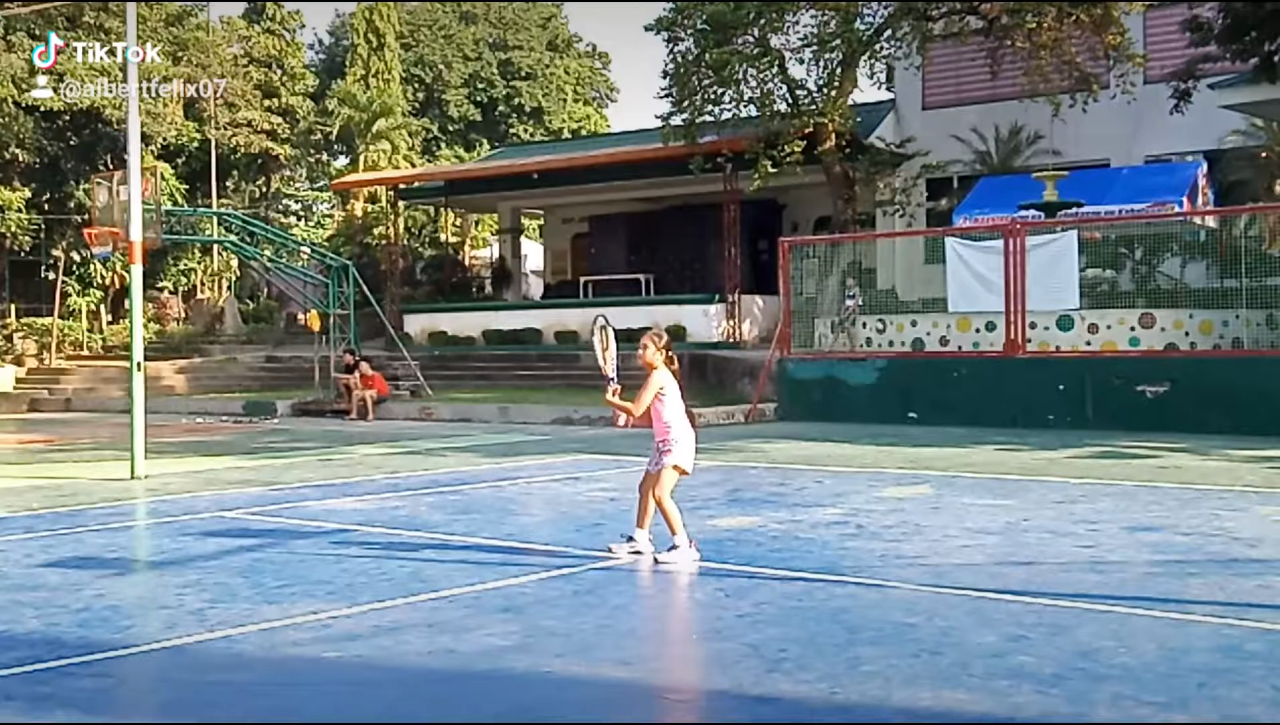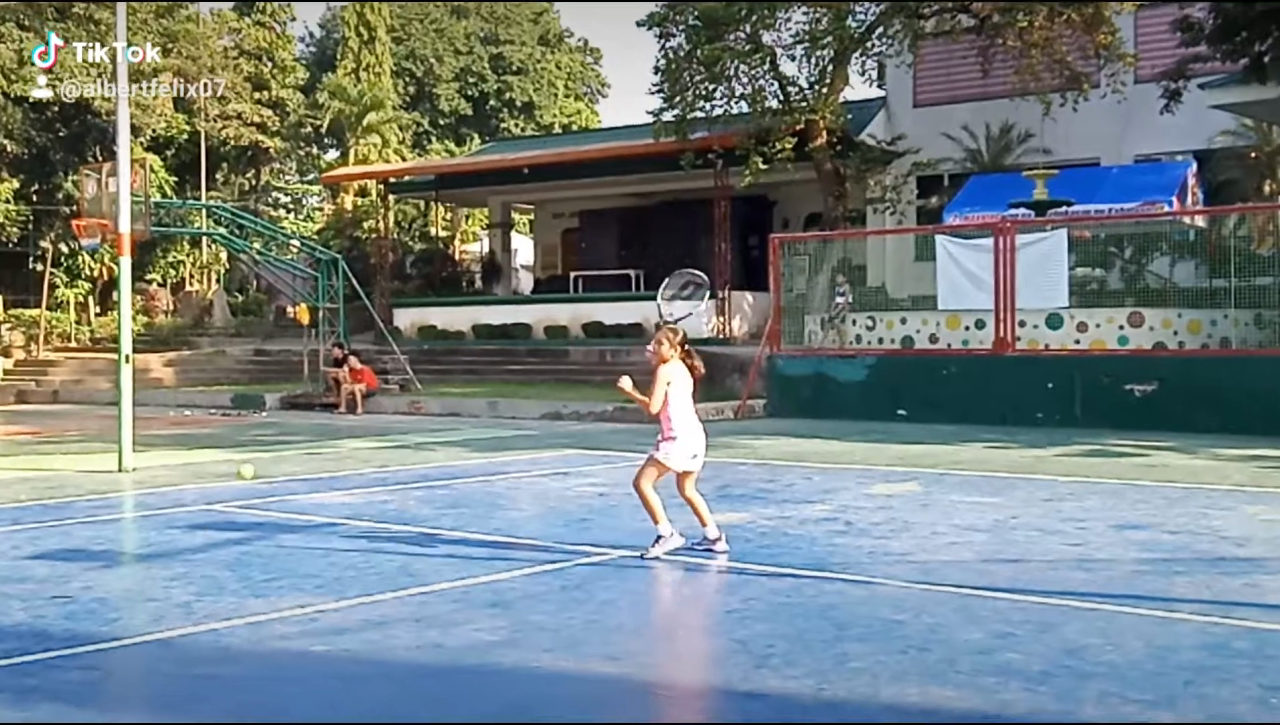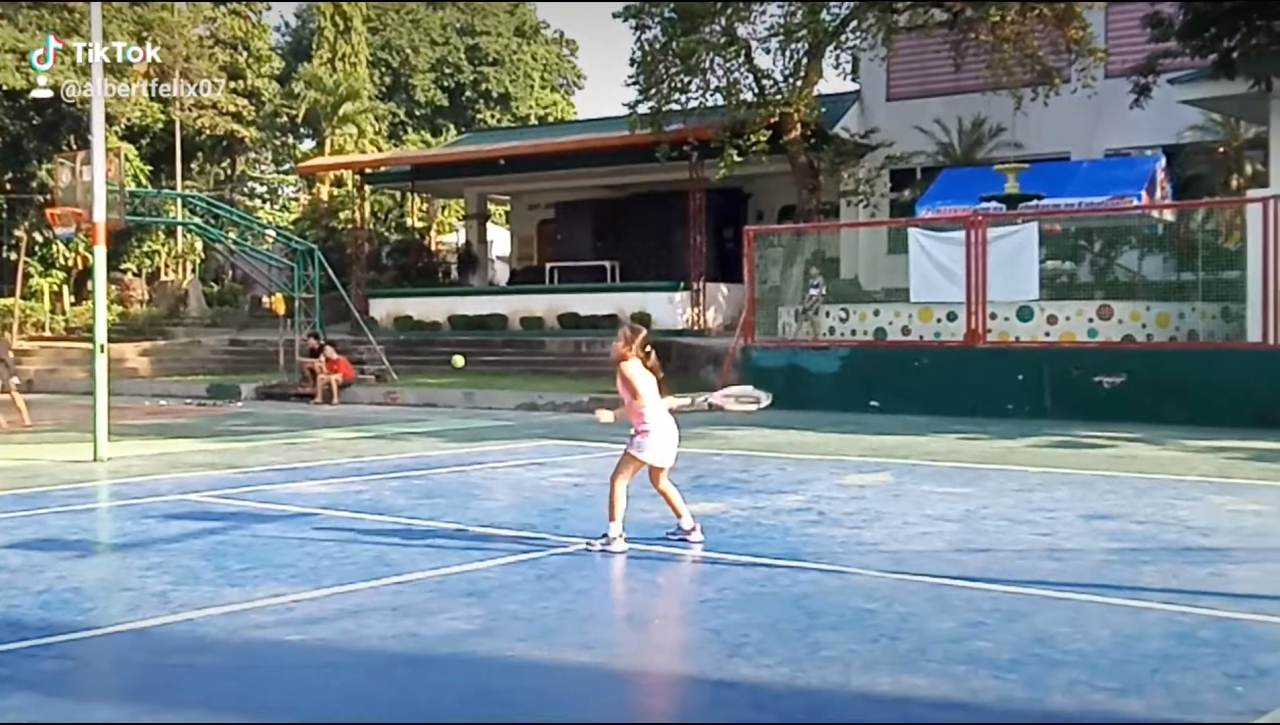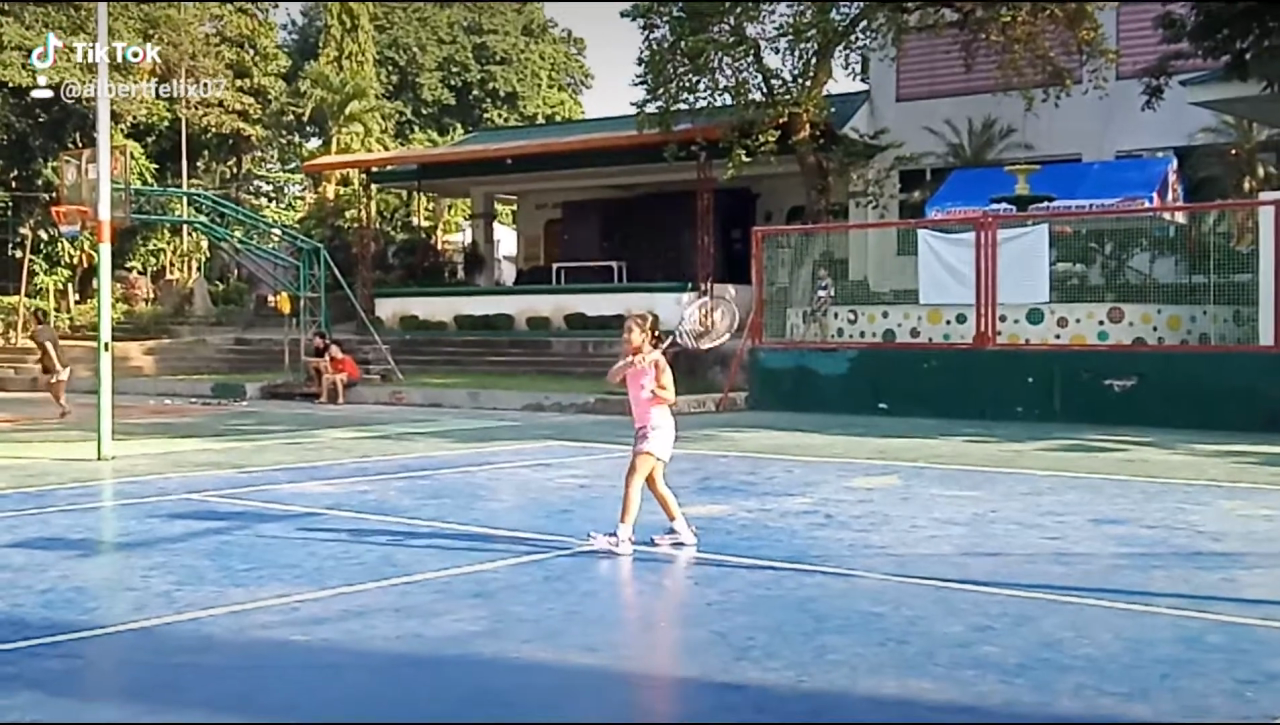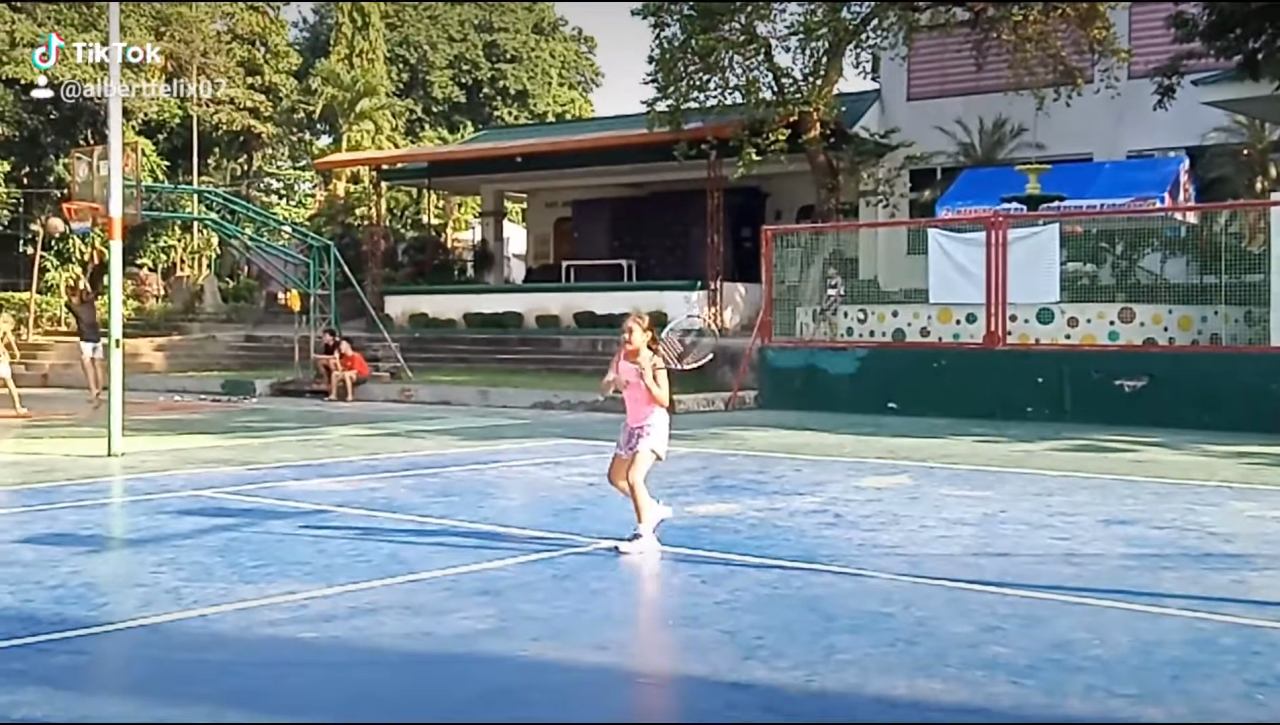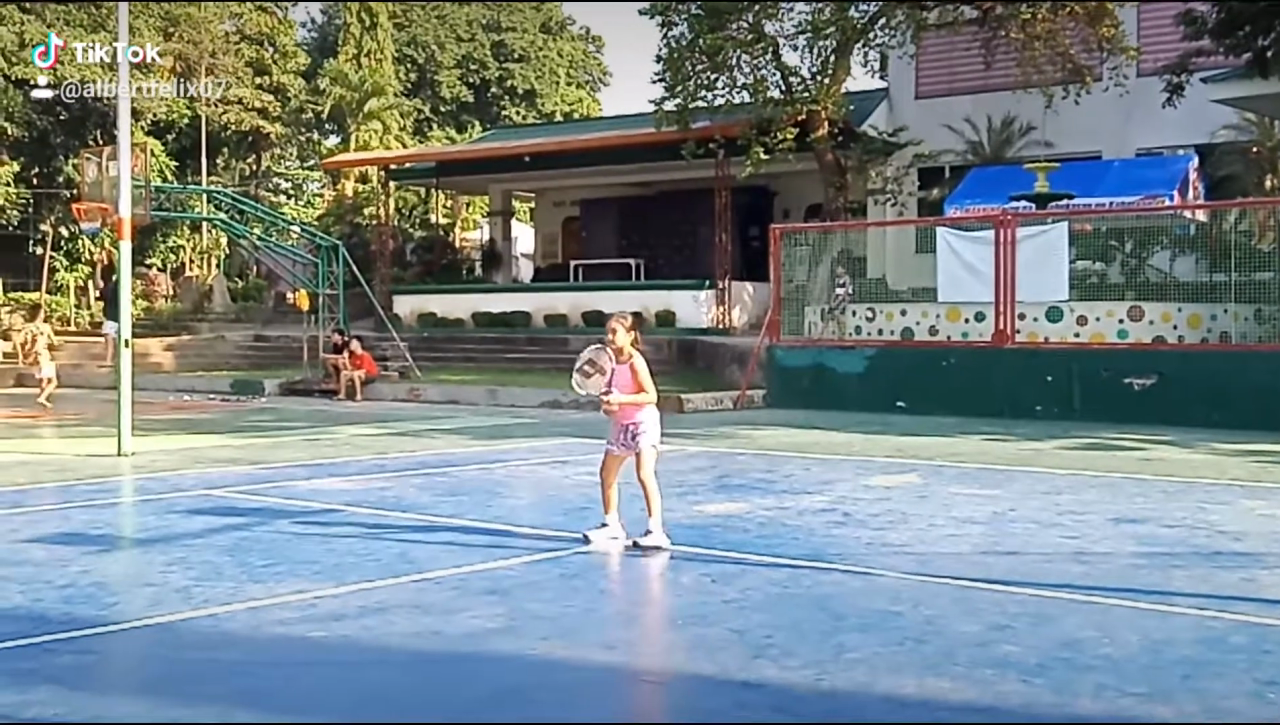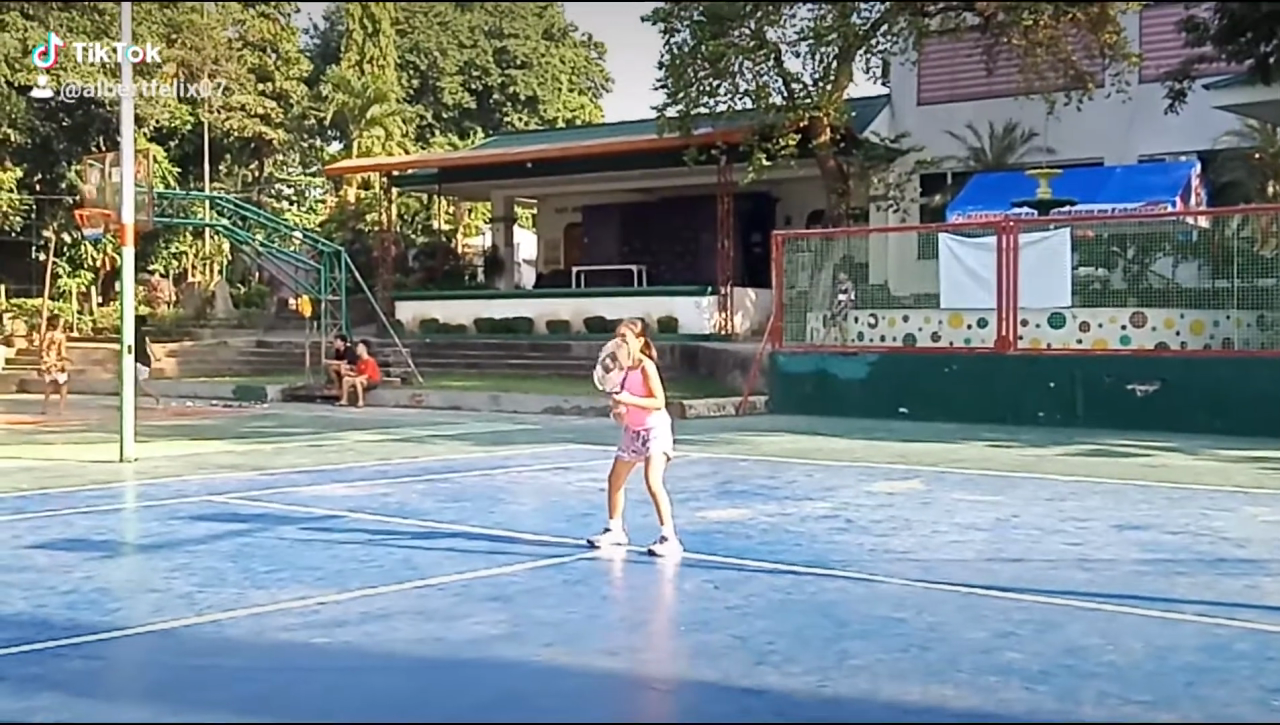
dt=0.4s
person 1, frame 1
left shoulder: (658, 377)
right shoulder: (657, 377)
left elbow: (636, 410)
right elbow: (650, 418)
left wrist: (611, 401)
right wrist: (628, 419)
left hip: (677, 442)
right hip: (665, 442)
left knee: (660, 493)
right knee: (646, 489)
left ankle: (684, 547)
right ankle: (638, 538)
person 1, frame 2
left shoulder: (665, 370)
right shoulder: (683, 368)
left elbow: (653, 407)
left wrist: (630, 391)
left hip: (677, 438)
right hip: (693, 435)
left knee: (642, 483)
right knee: (687, 489)
left ankle: (666, 533)
right ankle: (715, 537)
person 1, frame 3
left shoulder: (626, 368)
right shoulder: (643, 369)
left elbow: (641, 402)
left wrist: (614, 414)
left hip: (651, 432)
right hip: (663, 430)
left knee: (618, 480)
right knee: (660, 482)
left ankle: (614, 535)
right ankle: (689, 527)
person 1, frame 4
left shoulder: (660, 360)
right shoulder: (630, 358)
left elbow: (670, 398)
right elbow: (612, 378)
left wrist: (652, 388)
right wrist: (633, 361)
left hip: (657, 427)
right hip: (644, 428)
left knee: (634, 480)
right knee: (654, 482)
left ankle: (622, 537)
right ankle: (681, 530)
person 1, frame 5
left shoulder: (655, 362)
right shoulder: (620, 358)
left elbow: (664, 401)
right elbow: (604, 388)
left wrist: (648, 379)
right wrist: (615, 383)
left hip: (653, 427)
right hip: (632, 426)
left knee: (633, 478)
right knee: (615, 476)
left ankle: (647, 536)
right ankle: (654, 509)
person 1, frame 6
left shoulder: (635, 362)
left elbow: (651, 396)
right elbow: (607, 392)
left wrist: (621, 399)
right wrist: (607, 406)
left hip: (644, 423)
right hip: (622, 424)
left knee: (645, 475)
right knee: (607, 473)
left ankle: (656, 529)
right ankle: (612, 524)
person 1, frame 7
left shoulder: (647, 367)
left elbow: (659, 402)
left wrist: (631, 399)
right wrist: (618, 410)
left hip: (655, 429)
right hip: (632, 430)
left knee: (653, 482)
right knee: (615, 479)
left ankle: (669, 538)
right ankle: (615, 530)
